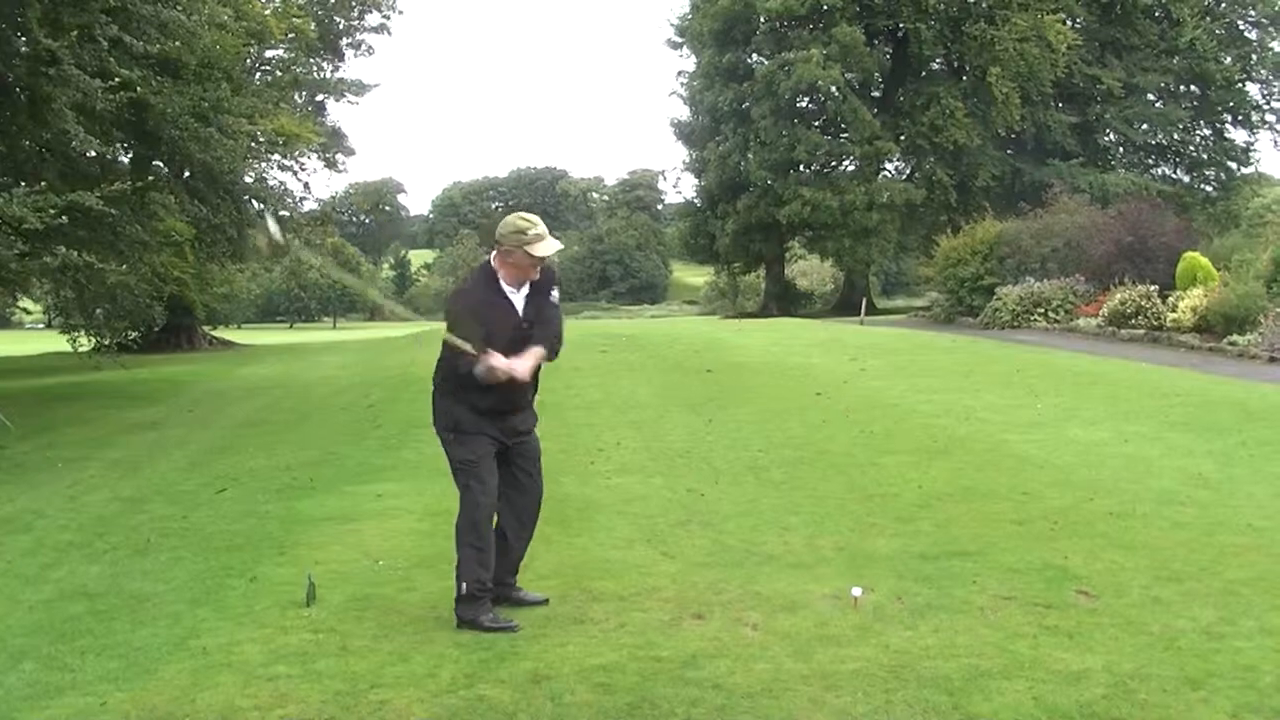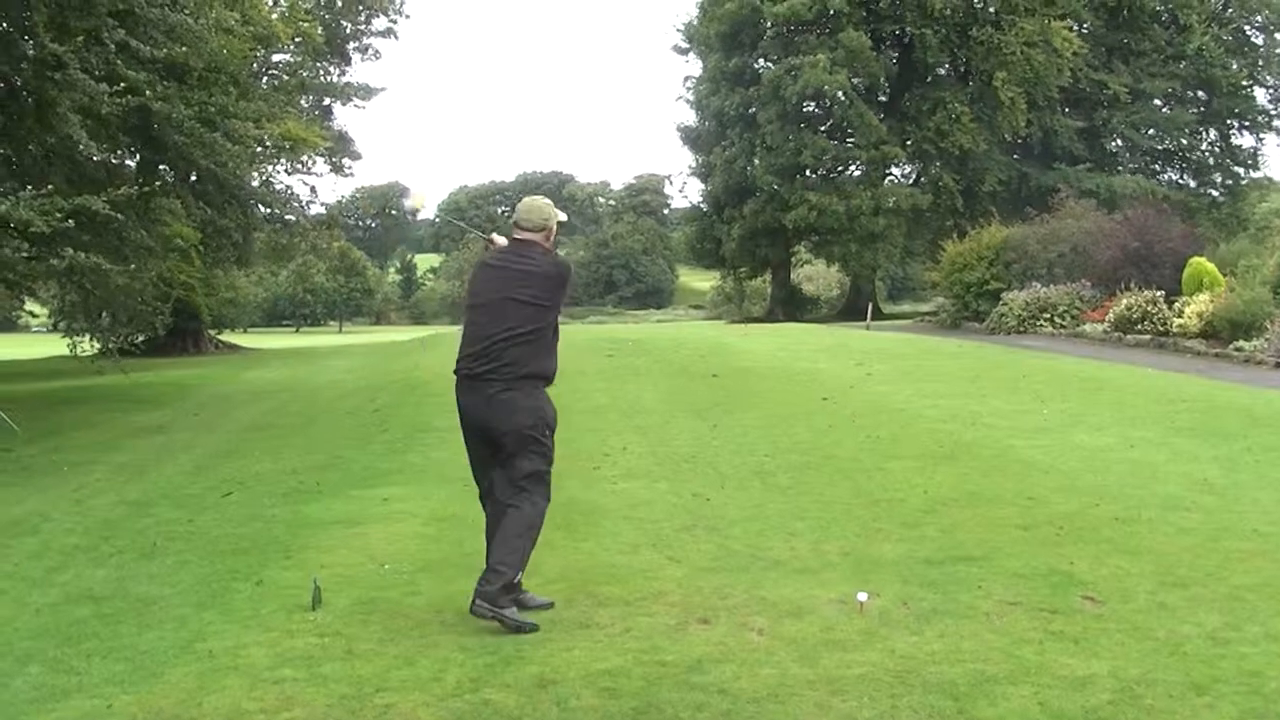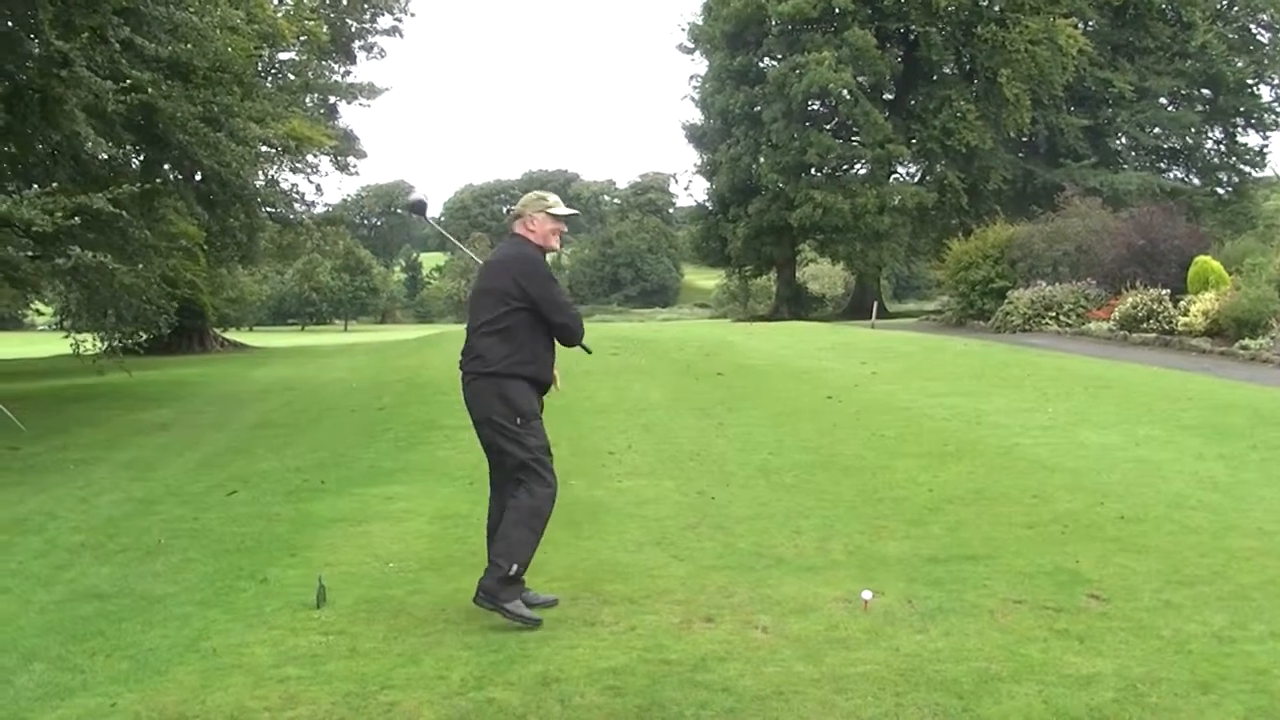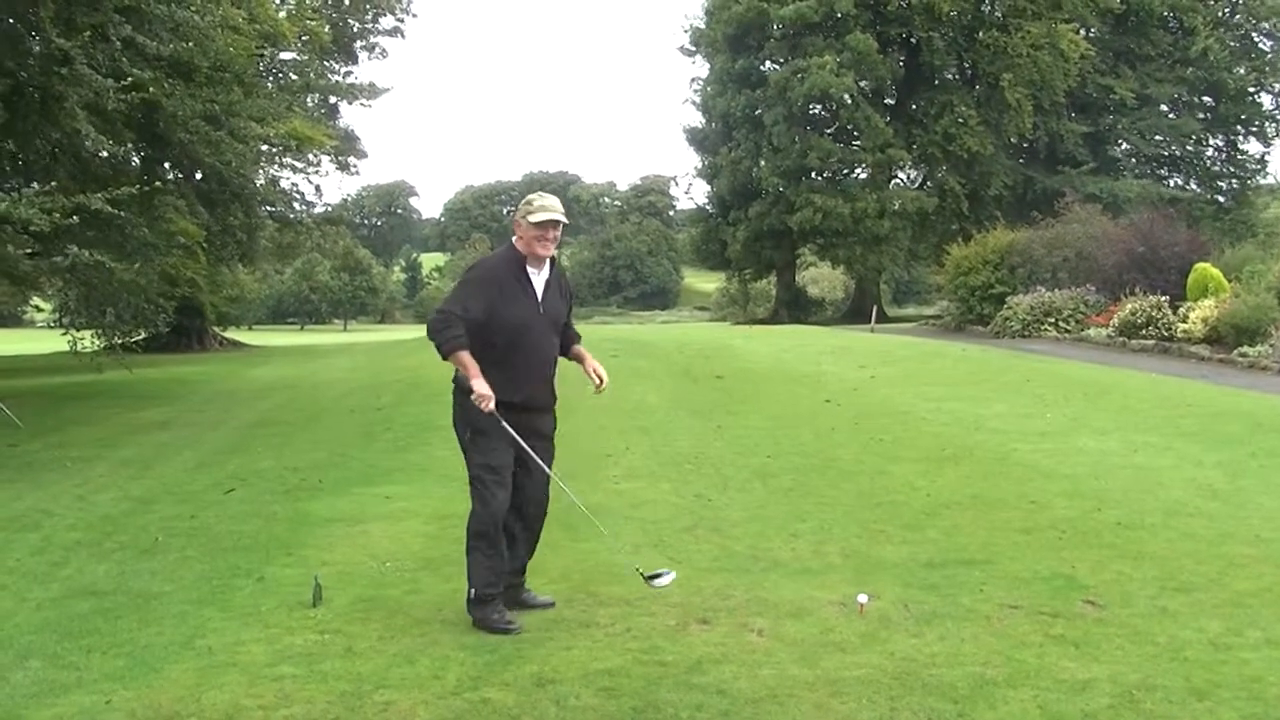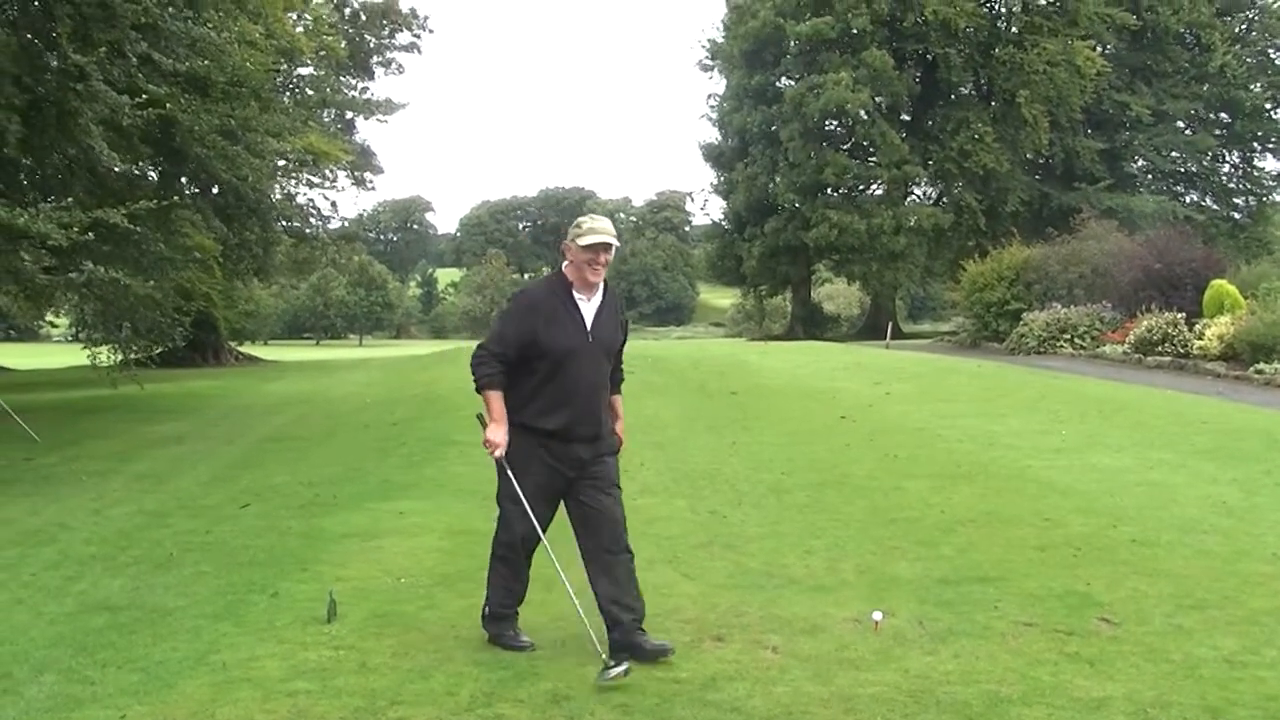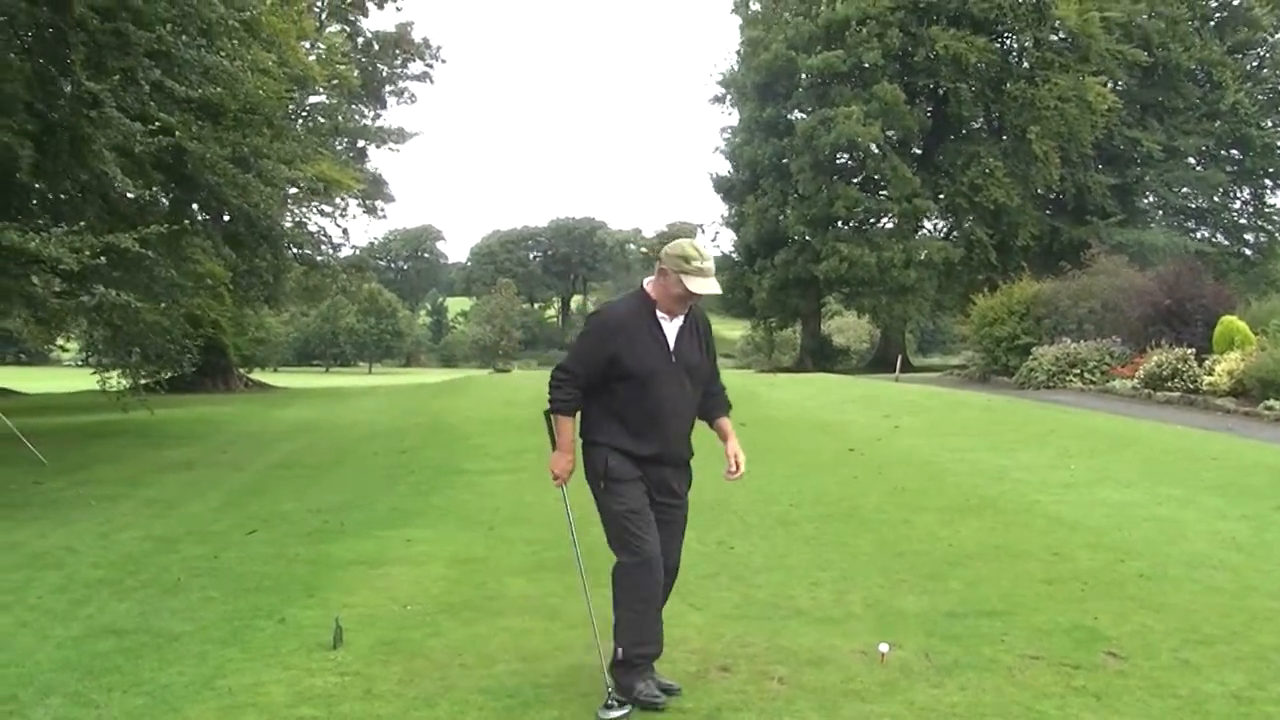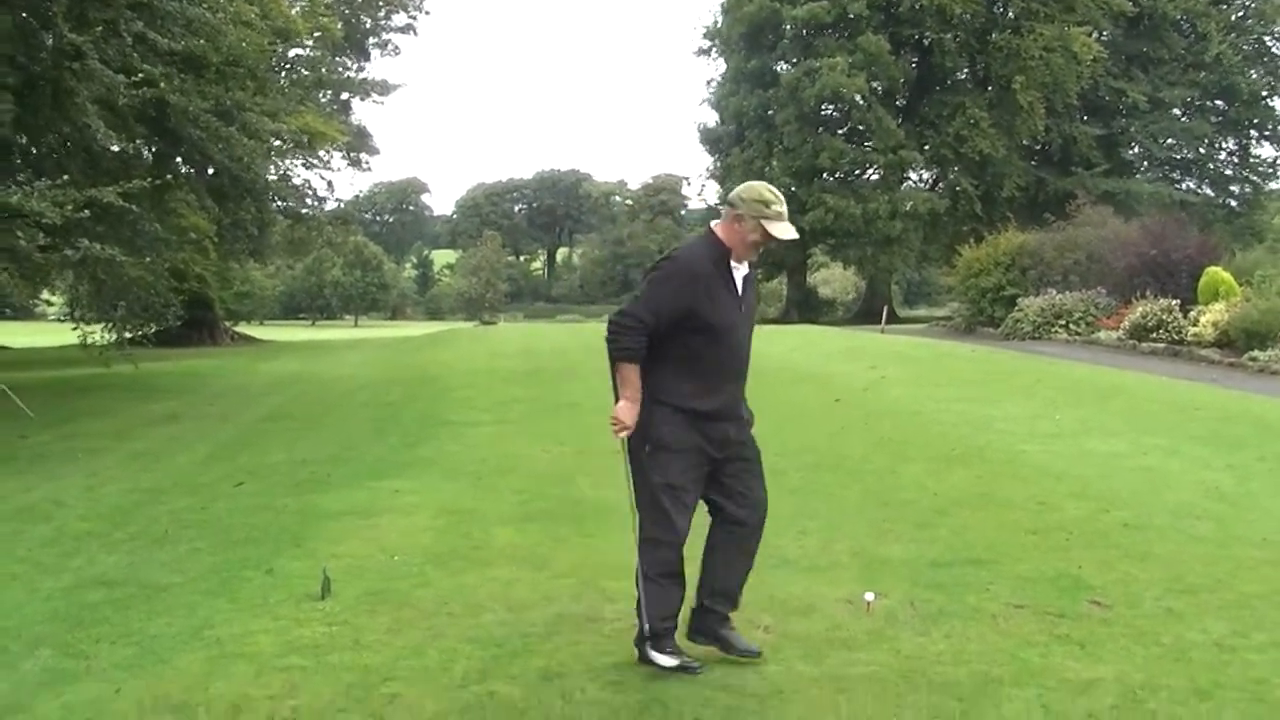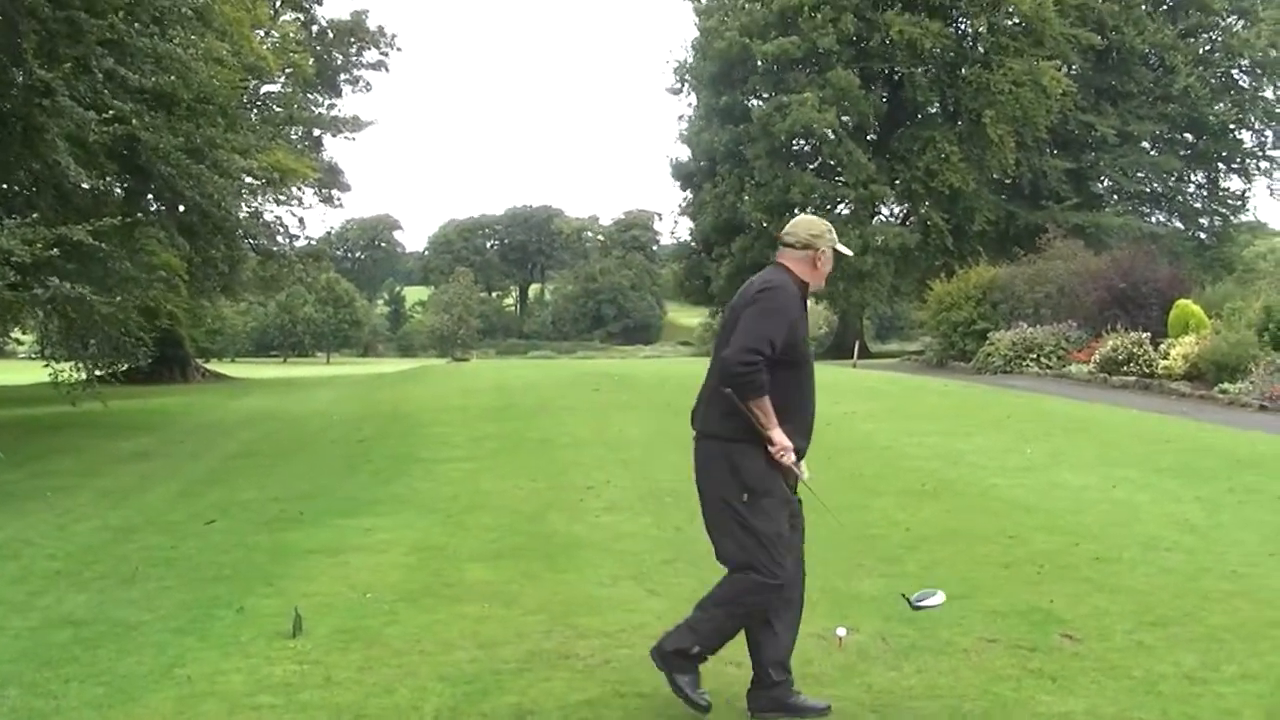
dt=0.5s
person 1, frame 1
left shoulder: (544, 281)
right shoulder: (470, 296)
left elbow: (549, 339)
right elbow: (462, 363)
left wrist: (524, 362)
right wrist: (488, 367)
left hip: (515, 411)
right hip: (466, 413)
left knee: (526, 497)
right knee: (480, 500)
left ankle: (501, 583)
right ankle: (472, 603)
person 1, frame 2
left shoulder: (483, 265)
right shoulder: (555, 271)
left hip: (470, 392)
right hip: (519, 397)
left knee: (497, 492)
right knee: (529, 493)
left ankle: (504, 587)
right ankle: (495, 591)
person 1, frame 3
left shoulder: (500, 262)
right shoulder: (526, 261)
right elbow: (568, 323)
left wrist: (541, 365)
right wrist: (571, 333)
left hip: (486, 387)
right hip: (506, 391)
left knee: (510, 486)
right knee: (535, 485)
left ankle: (506, 584)
right ankle: (497, 584)
person 1, frame 4
left shoulder: (557, 277)
right shoulder: (489, 273)
right elbow: (444, 324)
left wrist: (588, 360)
right wrist: (474, 378)
left hip: (538, 410)
right hip: (488, 412)
left knee: (533, 502)
right knee: (493, 505)
left ankle: (511, 583)
right ankle: (485, 600)
person 1, frame 5
left shoulder: (612, 302)
right shoulder: (533, 301)
right elbow: (488, 360)
left wrist: (617, 418)
right wrist: (498, 422)
left hip: (594, 444)
right hip: (535, 442)
left knee: (609, 534)
right knee: (518, 532)
left ankle: (625, 632)
right ankle: (499, 618)
person 1, frame 6
left shoulder: (697, 323)
right shoulder: (614, 320)
left elbow: (709, 388)
right elbow: (566, 383)
left wrist: (729, 438)
right wrist: (565, 450)
left hip: (672, 467)
right hip: (617, 462)
left knee: (659, 569)
right knee: (641, 561)
left ankle: (633, 662)
right ankle: (633, 668)
person 1, frame 7
left shoulder: (744, 267)
right shoulder: (685, 266)
right elbow: (627, 329)
left wrist: (735, 403)
right wrist: (629, 399)
left hip: (726, 419)
right hip: (671, 421)
left knee: (744, 513)
right knee: (666, 530)
left ankle: (712, 618)
right ankle: (656, 636)
person 1, frame 8
left shoulder: (769, 290)
right shoulder: (777, 293)
right elbow: (742, 364)
right wrist: (775, 429)
left hip: (740, 453)
right hip: (740, 456)
left knee: (780, 571)
right knee: (764, 571)
right ankle: (680, 649)
